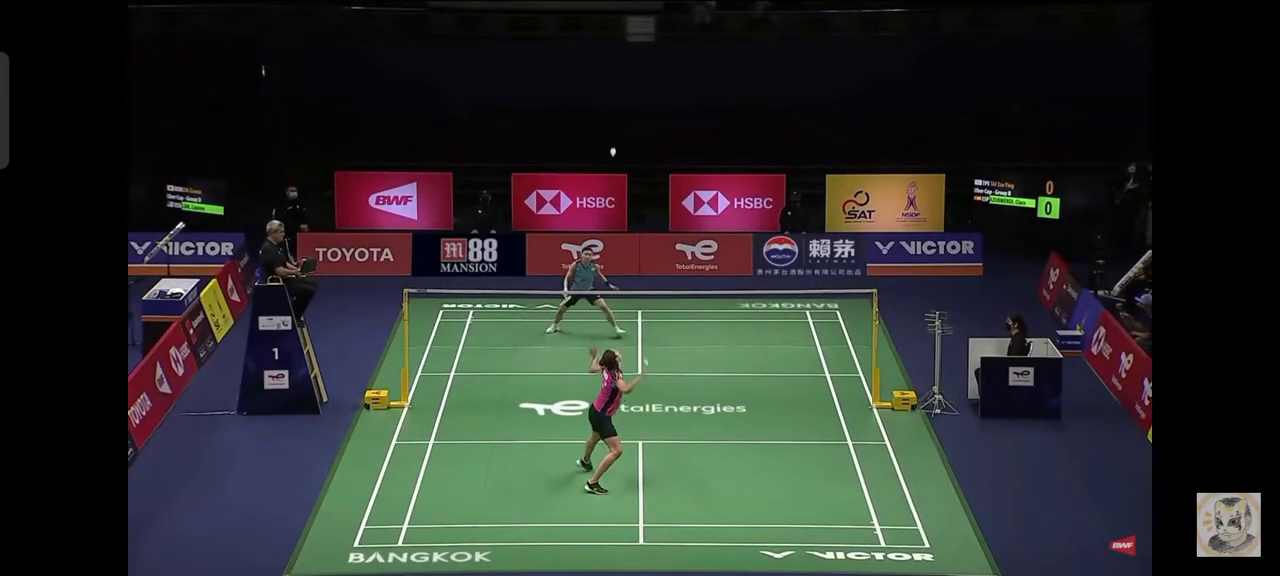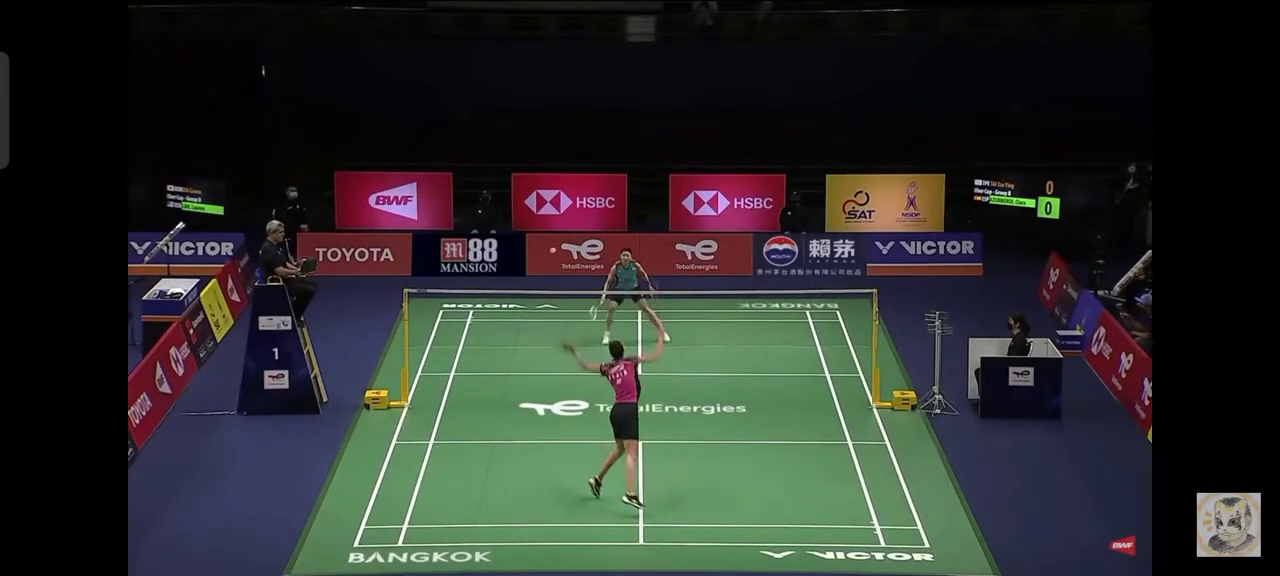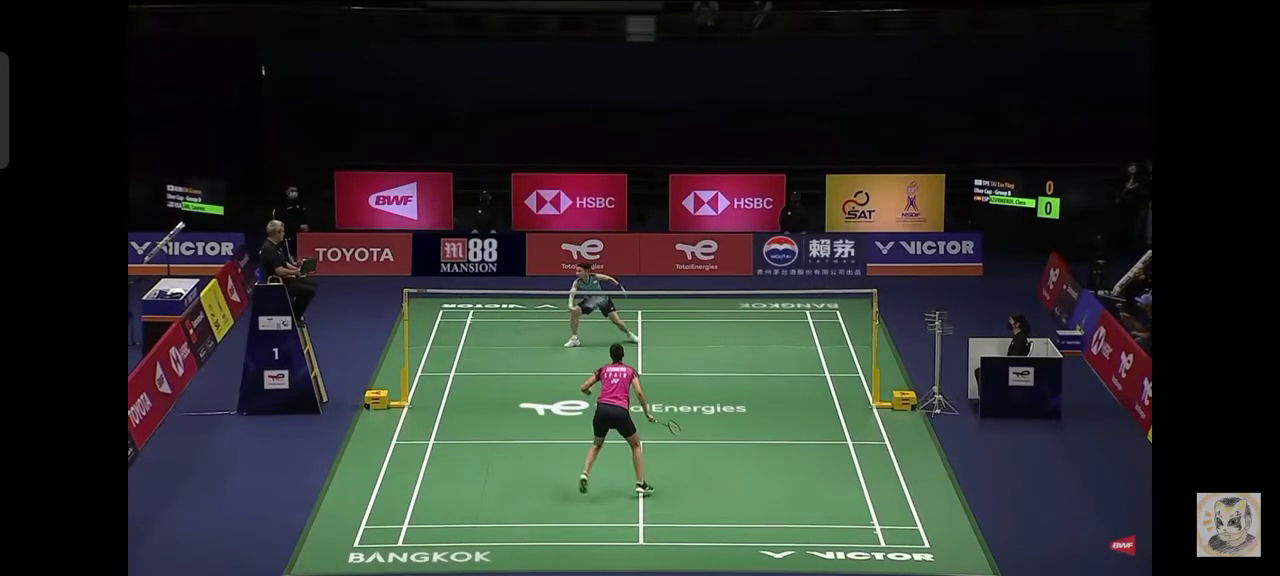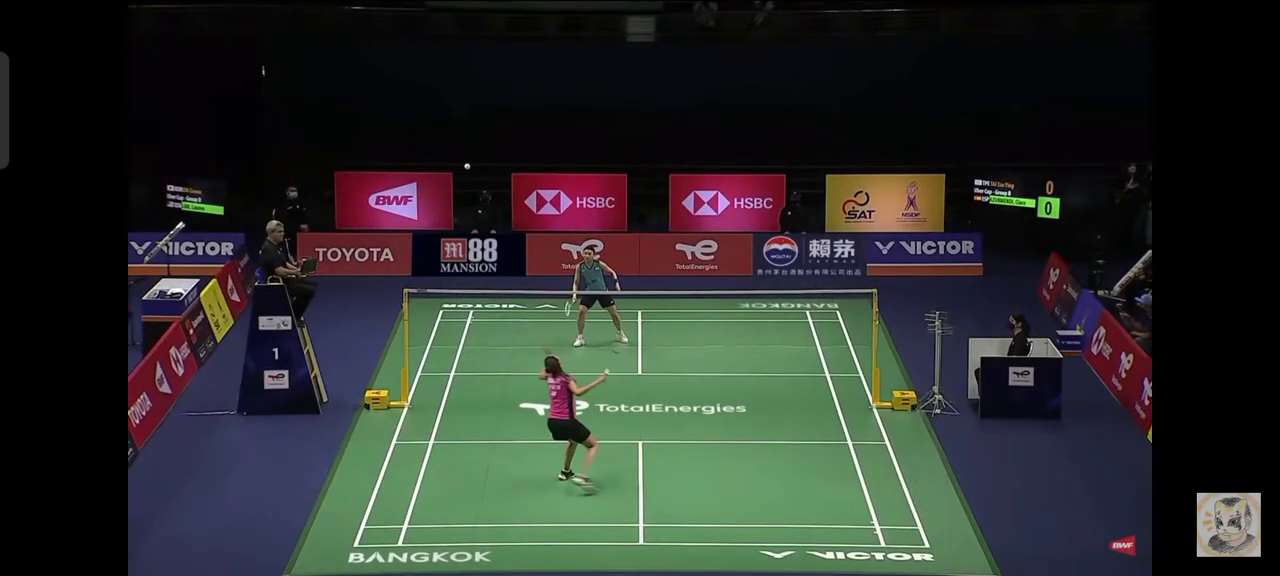
dt=0.5s
person 1, frame 1
left shoulder: (606, 369)
right shoulder: (616, 374)
left elbow: (592, 368)
right elbow: (626, 390)
left wrist: (594, 356)
right wrist: (638, 379)
left hip: (595, 411)
right hip: (601, 416)
left knee: (595, 436)
right knee: (616, 451)
left ankle: (585, 461)
right ankle: (592, 483)
person 1, frame 2
left shoulder: (607, 368)
right shoulder: (630, 362)
left elbow: (586, 366)
right elbow: (656, 355)
left wrist: (574, 351)
right wrist: (660, 339)
left hip: (616, 411)
right hip: (628, 411)
left knee: (619, 447)
right knee: (632, 454)
left ankle: (597, 481)
right ankle: (630, 494)
person 1, frame 3
left shoulder: (603, 370)
right shoulder: (630, 370)
left elbow: (583, 388)
right elbow: (639, 393)
left wrist: (587, 391)
right wrist: (647, 413)
left hip: (602, 410)
right hip: (620, 412)
left knee: (596, 445)
right knee: (636, 446)
left ankle: (585, 474)
right ankle: (641, 485)
person 1, frame 4
left shoulder: (550, 376)
right shoulder: (565, 377)
left elbow: (542, 374)
right elbow: (578, 392)
left wrist: (549, 361)
right wrist: (599, 380)
left hip: (552, 422)
right hip: (565, 423)
left knee: (573, 441)
right knee: (593, 445)
left ankle: (565, 471)
right ankle: (583, 477)
